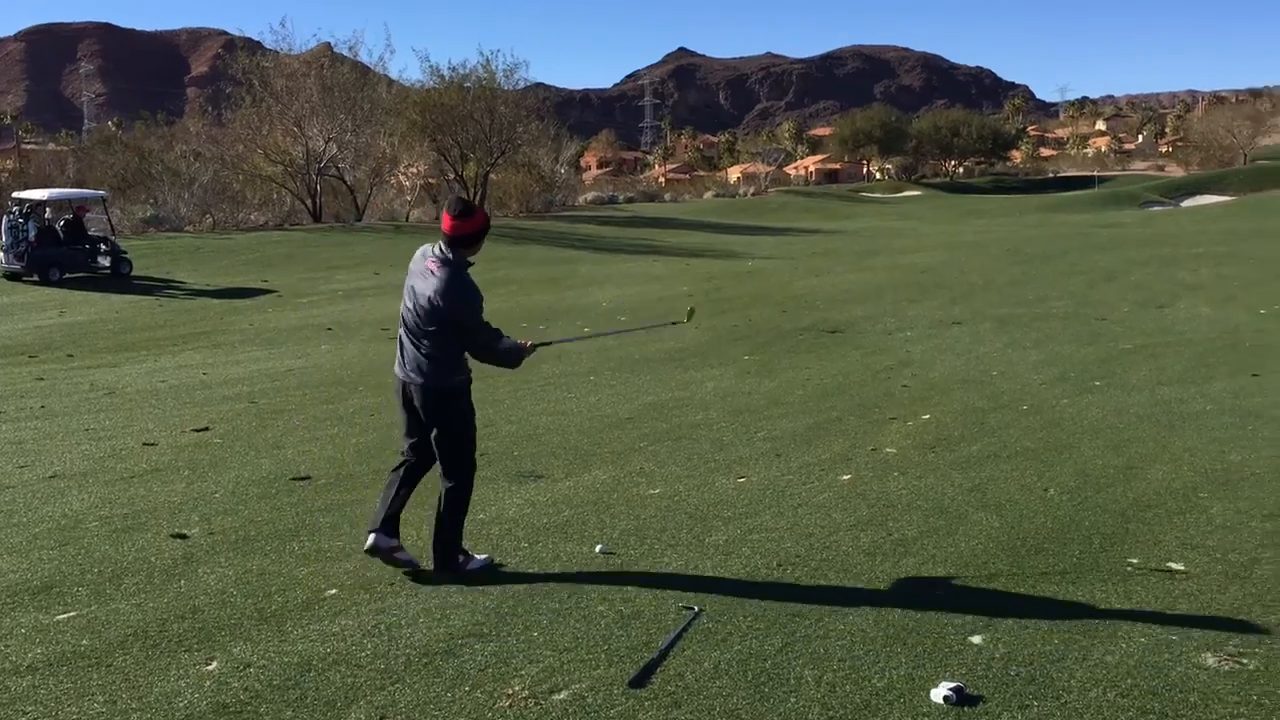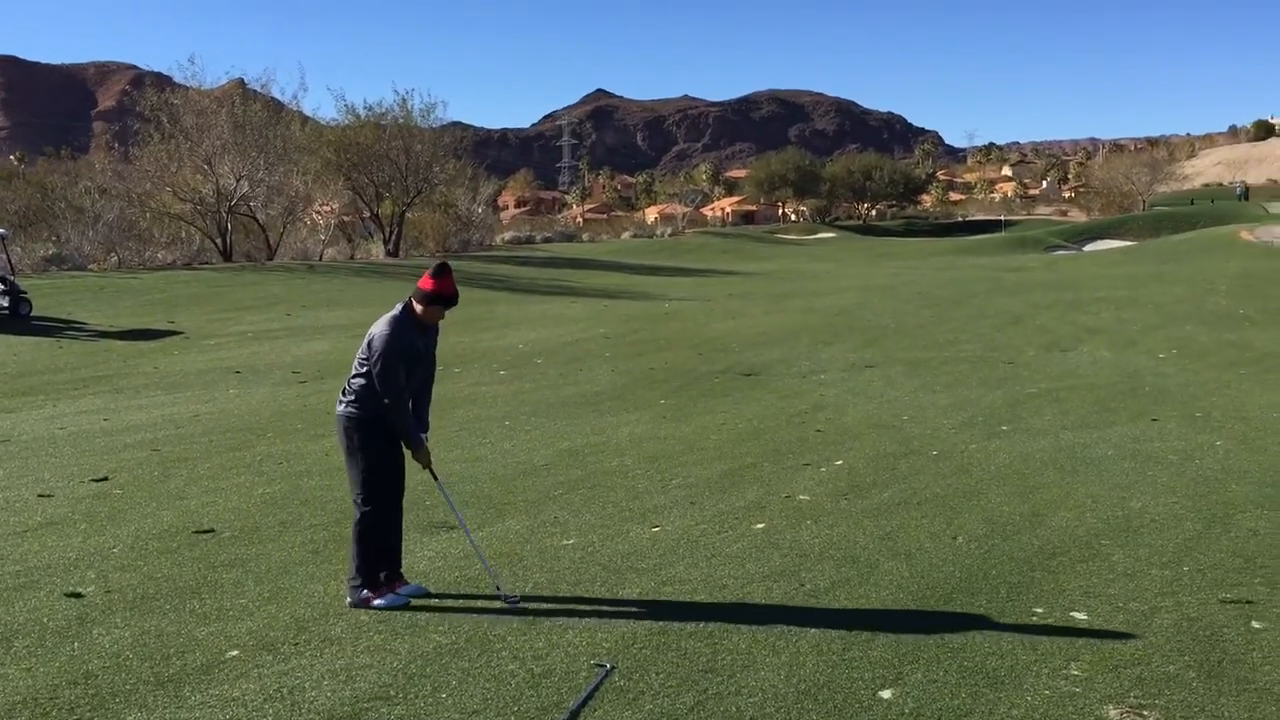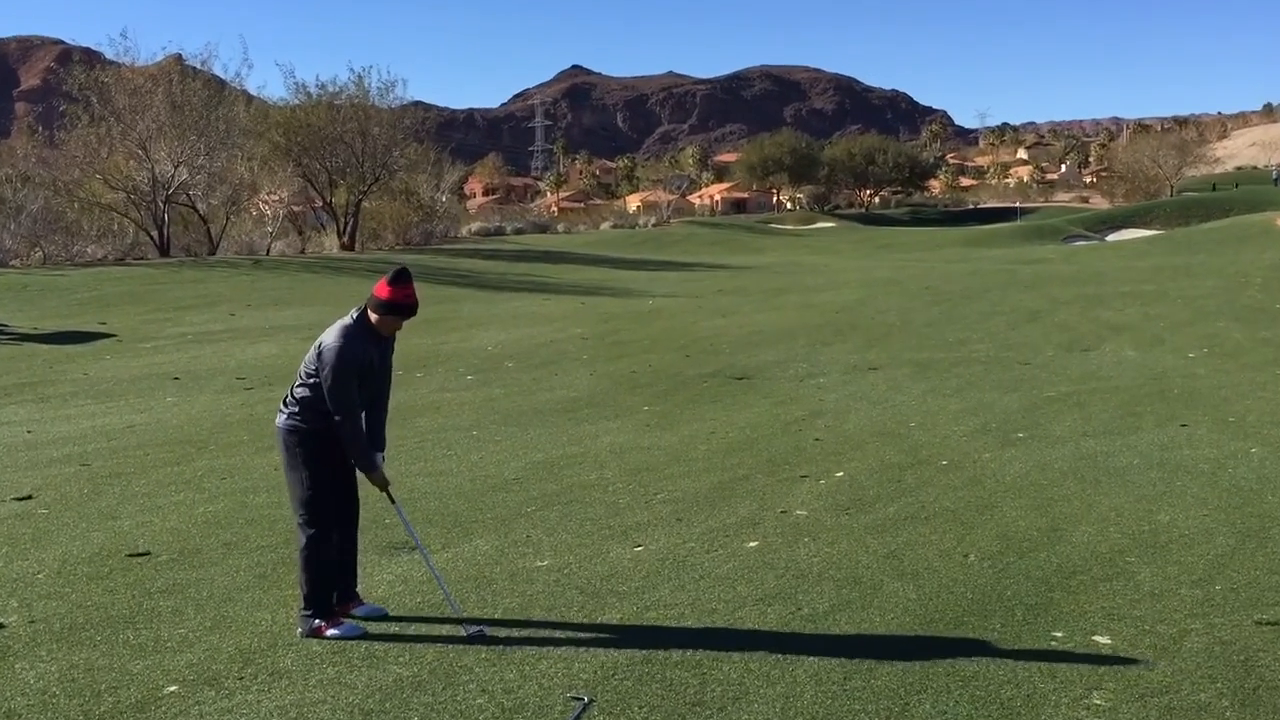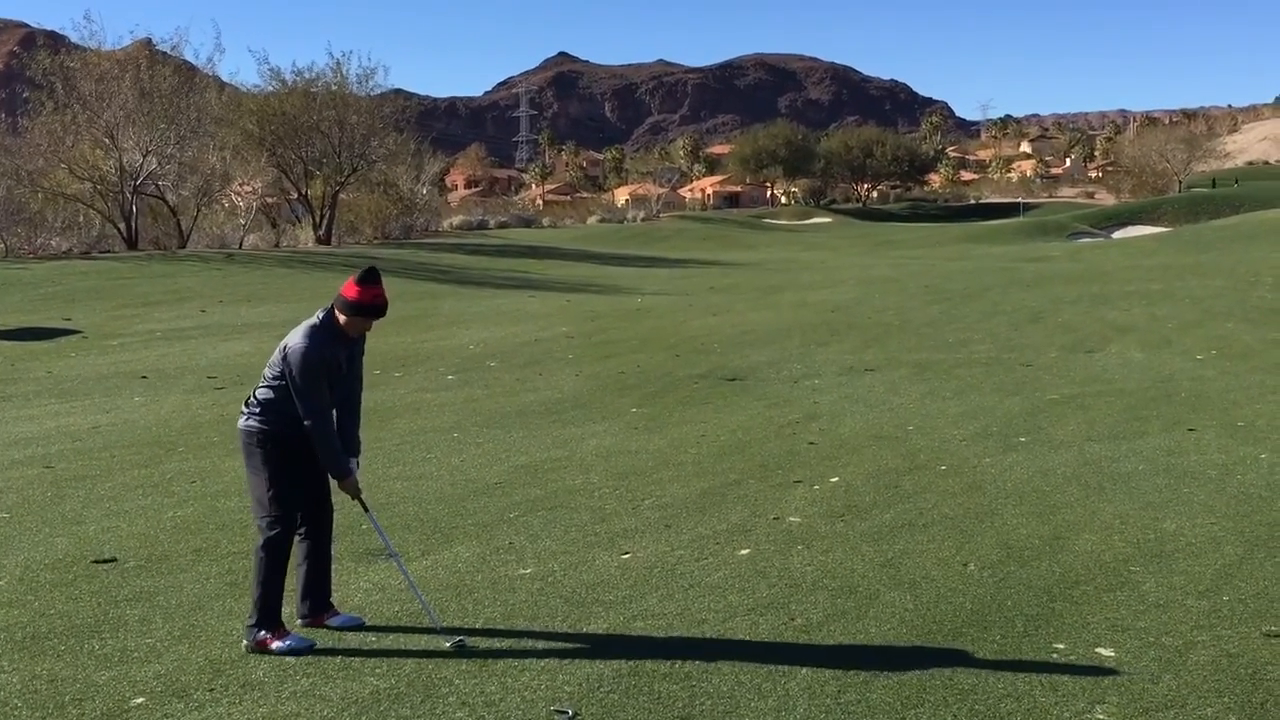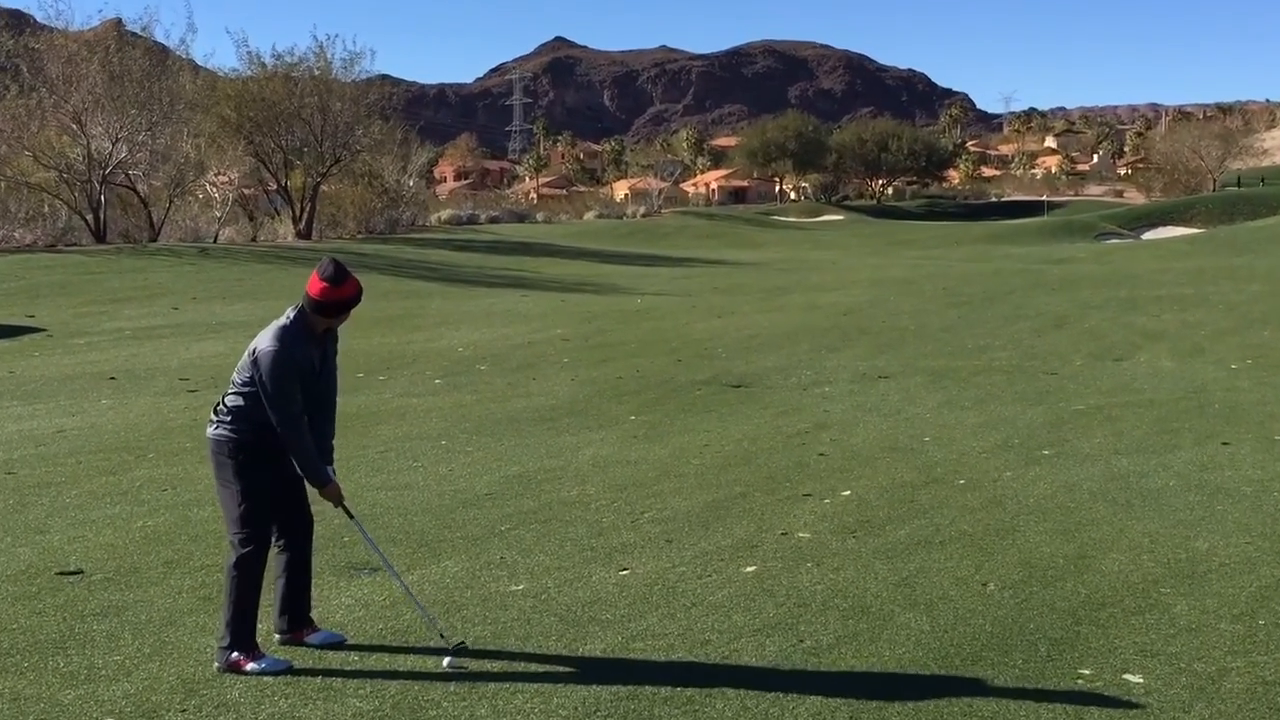
dt=1s
person 1, frame 1
left shoulder: (423, 257)
right shoulder: (460, 289)
right elbow: (479, 344)
left wrist: (504, 343)
right wrist: (515, 353)
left hip: (408, 378)
right hip: (443, 386)
left knee: (415, 457)
right knee: (457, 469)
left ankle: (383, 532)
right ankle: (447, 556)
person 1, frame 2
left shoulder: (427, 327)
right shoulder: (388, 334)
left elbow: (422, 384)
right elbow: (393, 396)
left wrist: (420, 434)
right wrist: (414, 444)
left hip: (385, 420)
right hip: (360, 419)
left knee: (392, 499)
right knee: (370, 502)
left ankle: (389, 576)
right ankle: (362, 587)
person 1, frame 3
left shoulder: (382, 337)
right shoulder: (340, 344)
left elbow: (377, 397)
right elbow: (345, 413)
left wrist: (375, 452)
right wrist: (368, 466)
left hip: (331, 431)
right hip: (303, 432)
left knee: (346, 514)
right knee: (318, 523)
left ankle: (344, 597)
right ankle: (315, 615)
person 1, frame 4
left shoulder: (351, 337)
right shoulder: (306, 345)
left elbow: (349, 399)
right elbow: (317, 416)
left wrist: (350, 458)
right wrist: (341, 472)
left hip: (297, 433)
right hip: (267, 434)
left knee: (318, 516)
right knee: (279, 526)
left ankle: (315, 608)
right ankle: (262, 627)
person 1, frame 5
left shoulder: (323, 335)
right shoulder: (276, 348)
left elbow: (322, 402)
right elbow: (291, 422)
left wrist: (325, 464)
right wrist: (320, 479)
left hip: (270, 441)
right hip: (238, 444)
left knee: (298, 527)
right knee: (252, 542)
left ankle: (294, 623)
right ankle: (235, 649)
